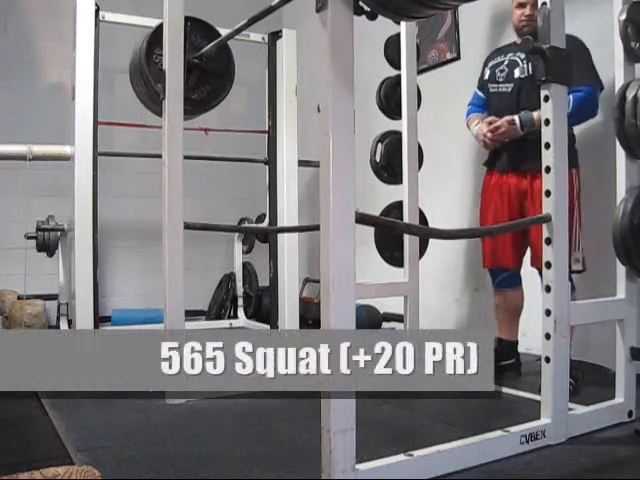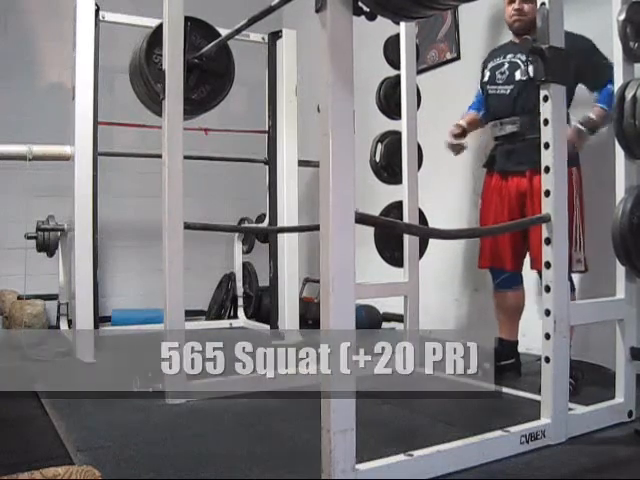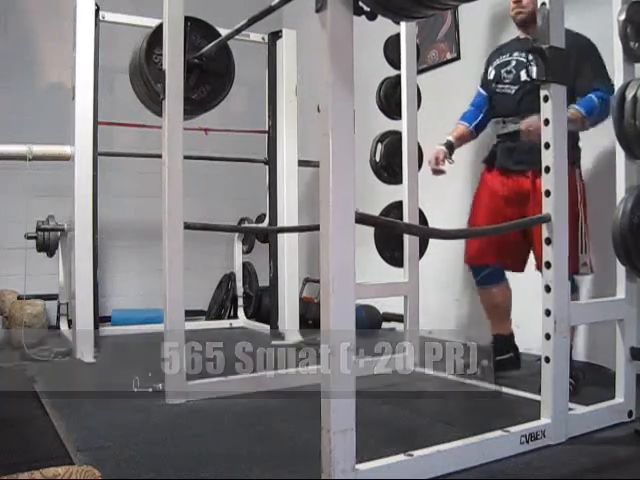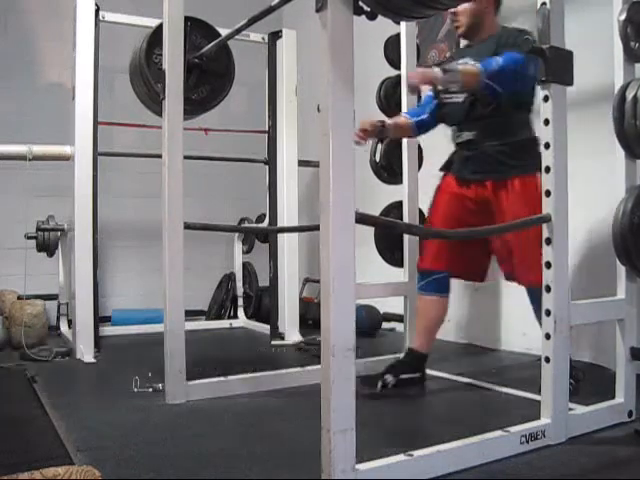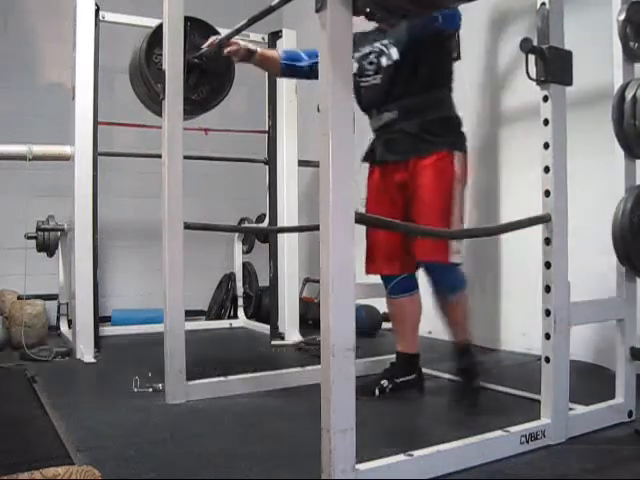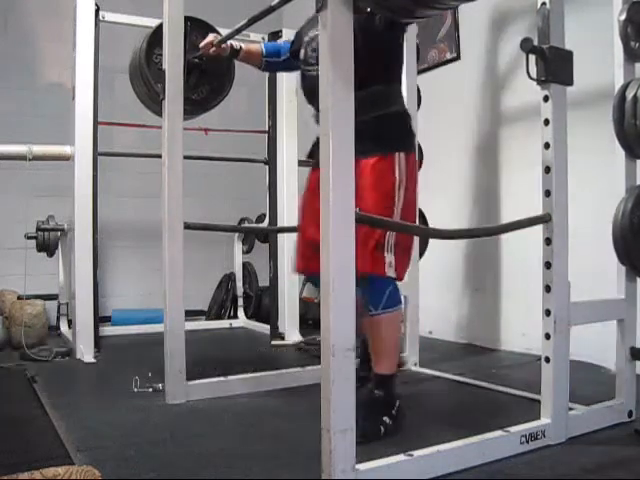
dt=0.4s
person 1, frame 1
left shoulder: (567, 47)
right shoulder: (496, 57)
left elbow: (586, 100)
right elbow: (476, 104)
left wrist: (523, 122)
right wrist: (480, 126)
right hip: (501, 171)
right knee: (500, 265)
right ankle: (507, 353)
person 1, frame 2
left shoulder: (566, 45)
right shoulder: (494, 58)
left elbow: (612, 85)
left wrist: (584, 127)
right wrist: (462, 125)
right hip: (502, 170)
right knee: (501, 264)
left ankle: (563, 363)
right ankle: (507, 353)
person 1, frame 3
left shoulder: (573, 45)
right shoulder: (499, 54)
left elbow: (600, 98)
right elbow: (480, 109)
right wrist: (449, 144)
right hip: (501, 169)
right knee: (481, 259)
left ankle: (563, 363)
right ankle: (504, 348)
person 1, frame 4
left shoulder: (515, 42)
right shoulder: (454, 60)
left elbow: (511, 71)
right elbow: (426, 114)
left wrist: (440, 76)
right wrist: (384, 127)
left hip: (515, 175)
right hip: (461, 175)
left knee: (535, 274)
right knee: (433, 265)
left ankle: (564, 362)
right ankle: (413, 364)
person 1, frame 5
left shoulder: (422, 28)
right shoulder: (359, 43)
left elbow: (445, 15)
right elbow: (303, 64)
right wrist: (249, 52)
left hip: (433, 152)
right hip: (385, 159)
left knee: (436, 257)
right knee: (392, 267)
left ankle: (464, 357)
right ankle: (407, 365)
person 1, frame 6
left shoulder: (378, 15)
right shoulder: (312, 27)
right elbow: (282, 55)
right wrist: (232, 48)
left hip: (381, 152)
left knee: (374, 269)
right knee: (316, 265)
left ankle: (383, 396)
right ankle: (373, 350)
